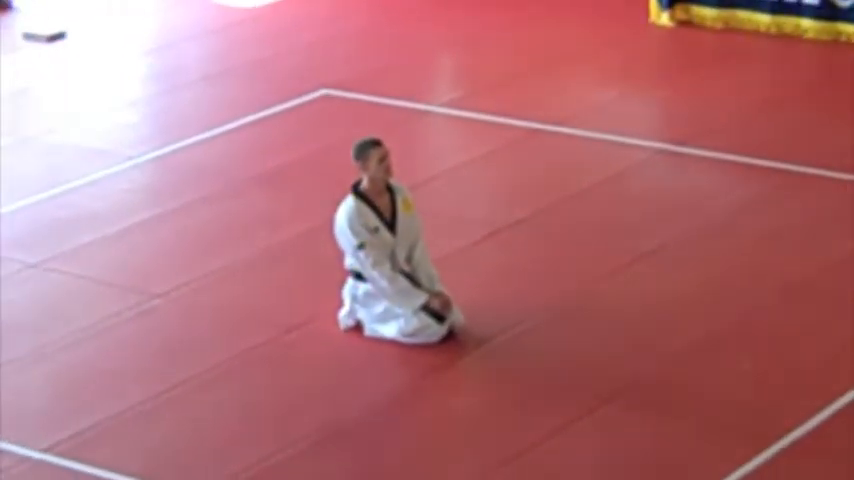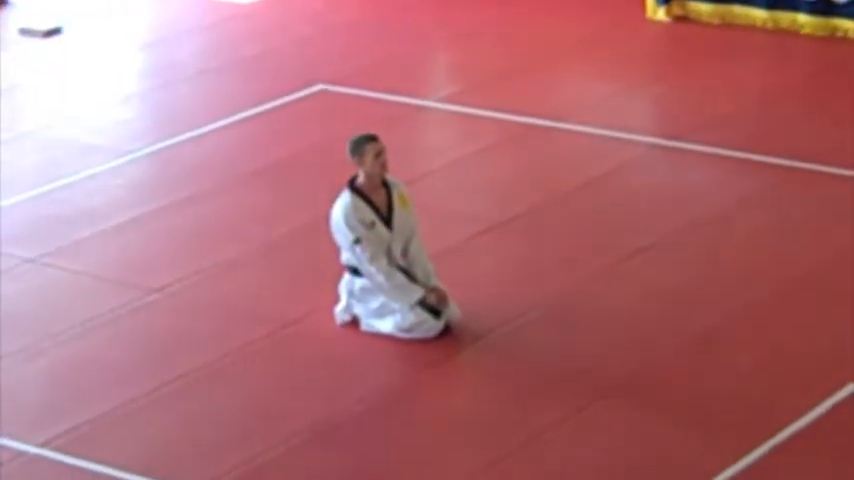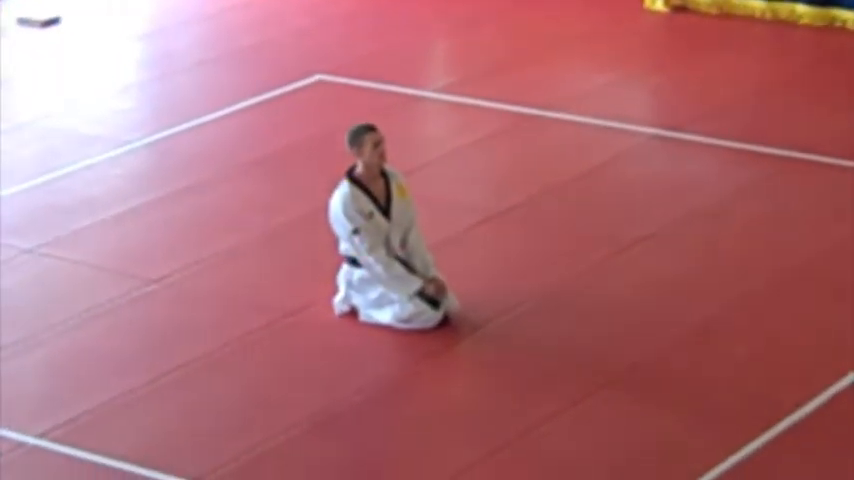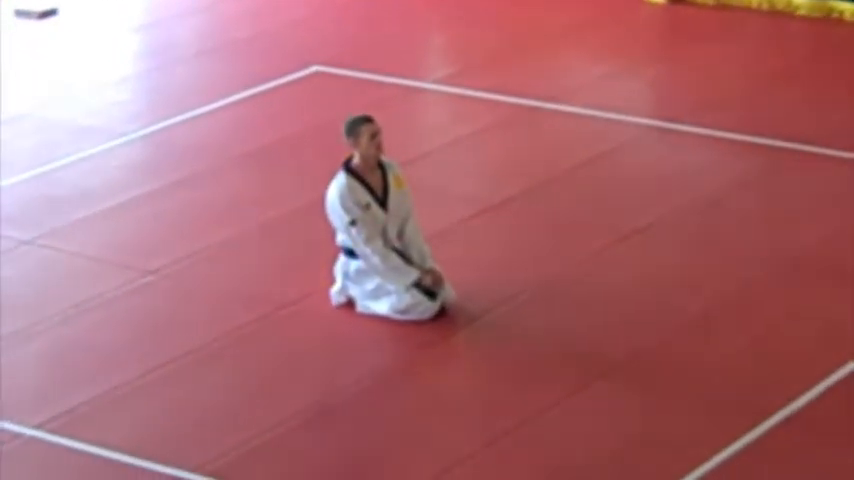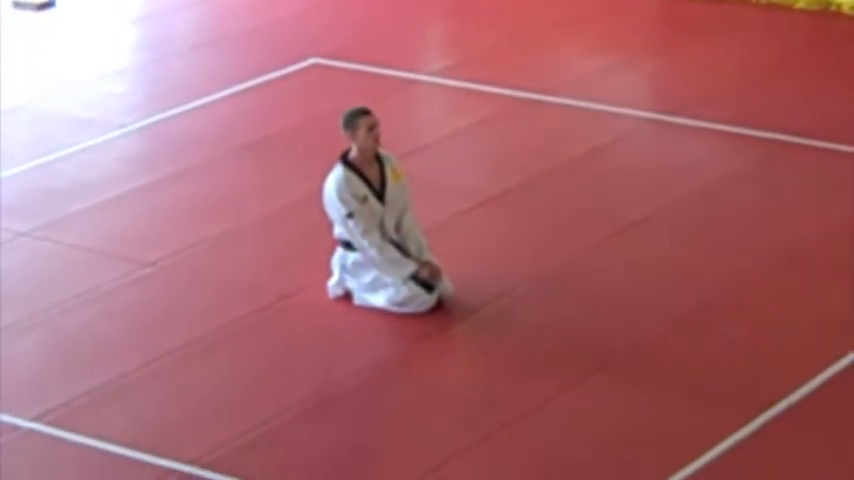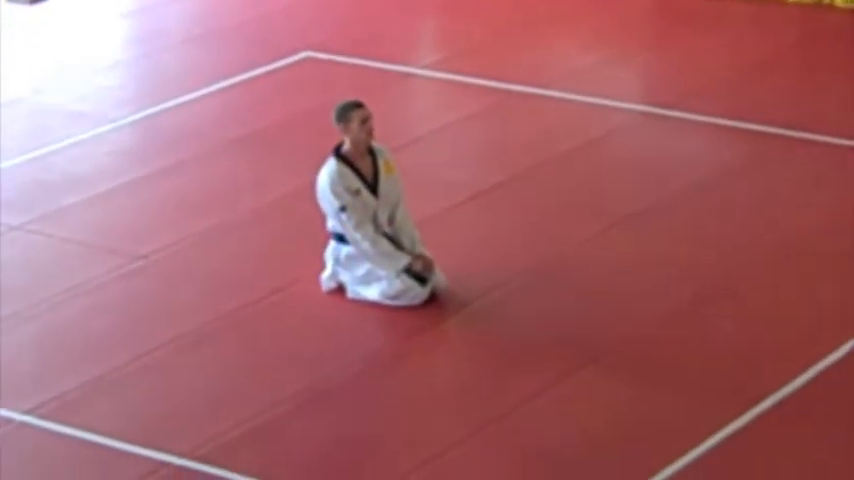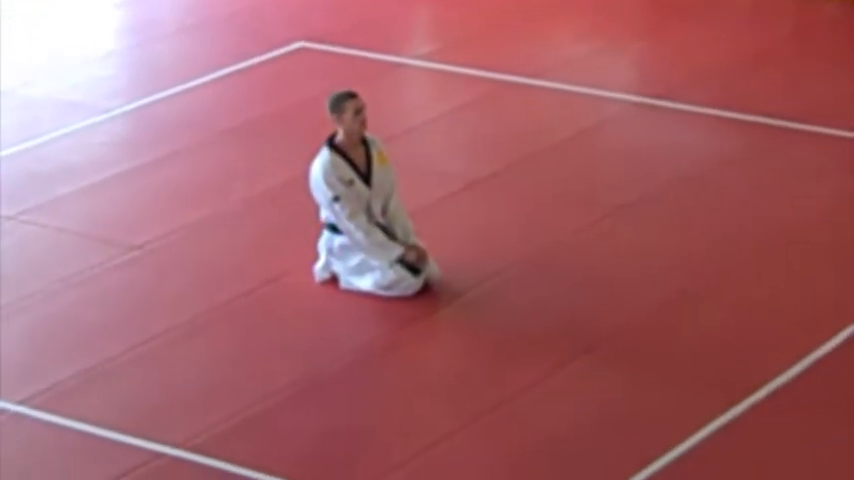
dt=0.1s
person 1, frame 1
left shoulder: (399, 193)
right shoulder: (351, 215)
left elbow: (416, 246)
right elbow: (377, 271)
left wrist: (434, 288)
right wrist: (424, 300)
left hip: (404, 277)
right hip: (374, 289)
left knee: (453, 319)
right knee: (433, 329)
right ankle: (363, 314)
person 1, frame 2
left shoulder: (395, 188)
right shoulder: (347, 210)
left elbow: (412, 241)
right elbow: (373, 266)
left wrist: (430, 283)
right wrist: (421, 295)
left hip: (400, 271)
right hip: (369, 284)
left knee: (449, 314)
right knee: (429, 324)
right ankle: (359, 309)
person 1, frame 3
left shoulder: (393, 179)
right shoulder: (345, 201)
left elbow: (411, 232)
right elbow: (371, 256)
left wrist: (430, 274)
right wrist: (419, 285)
left hip: (398, 262)
right hip: (369, 275)
left knee: (448, 305)
right knee: (428, 314)
right ankle: (357, 299)
person 1, frame 4
left shoulder: (390, 170)
right shoulder: (342, 192)
left elbow: (408, 223)
right elbow: (368, 247)
left wrist: (426, 265)
right wrist: (416, 276)
left hip: (395, 253)
right hip: (365, 266)
left knee: (444, 296)
right knee: (425, 305)
right ankle: (354, 291)
person 1, frame 5
left shoulder: (387, 162)
right shoulder: (339, 184)
left elbow: (405, 216)
right elbow: (366, 240)
left wrist: (424, 258)
right wrist: (413, 269)
left hip: (392, 246)
right hip: (363, 258)
left knee: (442, 288)
right knee: (422, 298)
right ankle: (352, 283)
person 1, frame 6
left shoulder: (380, 155)
right shoulder: (333, 178)
left elbow: (398, 208)
right elbow: (359, 234)
left wrist: (416, 251)
right wrist: (407, 262)
left hip: (386, 239)
right hip: (355, 251)
left knee: (435, 281)
right knee: (415, 291)
right ankle: (345, 276)
person 1, frame 7
left shoulder: (374, 146)
right shoulder: (326, 168)
left elbow: (391, 199)
right elbow: (352, 224)
left wrist: (410, 241)
right wrist: (400, 253)
left hip: (379, 229)
right hip: (349, 242)
left knee: (429, 273)
right knee: (408, 281)
right ankle: (339, 267)
